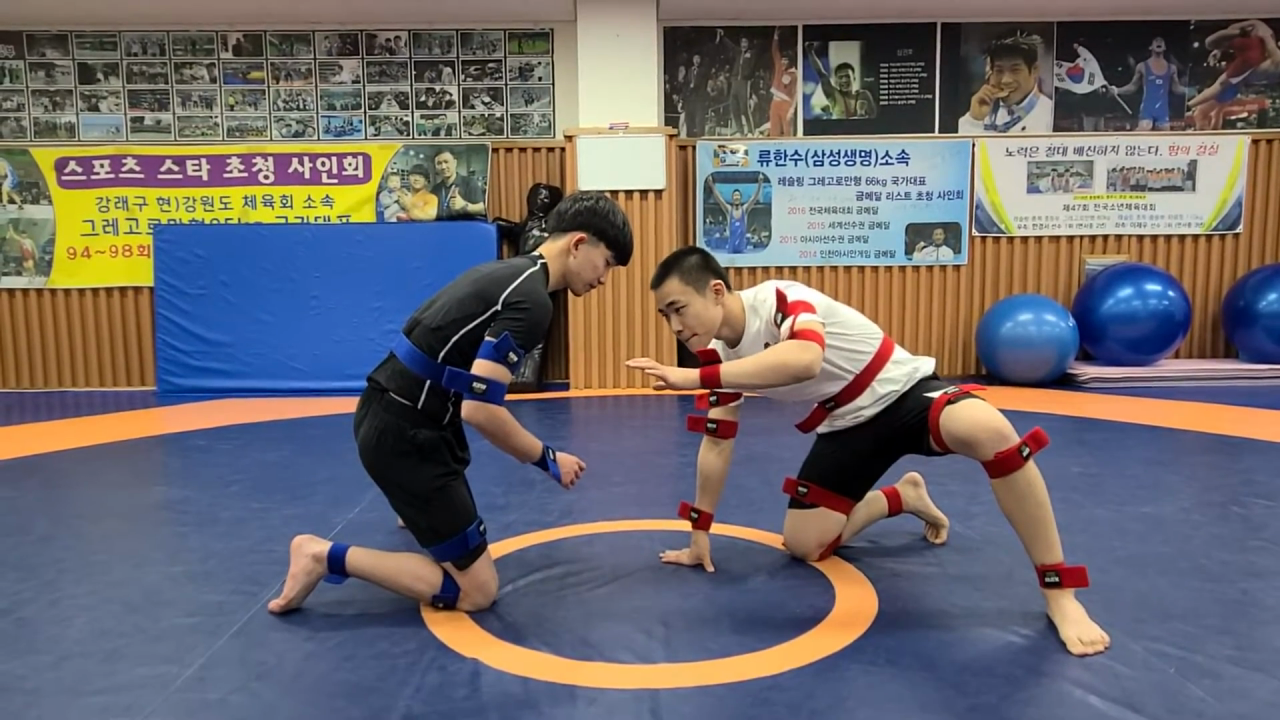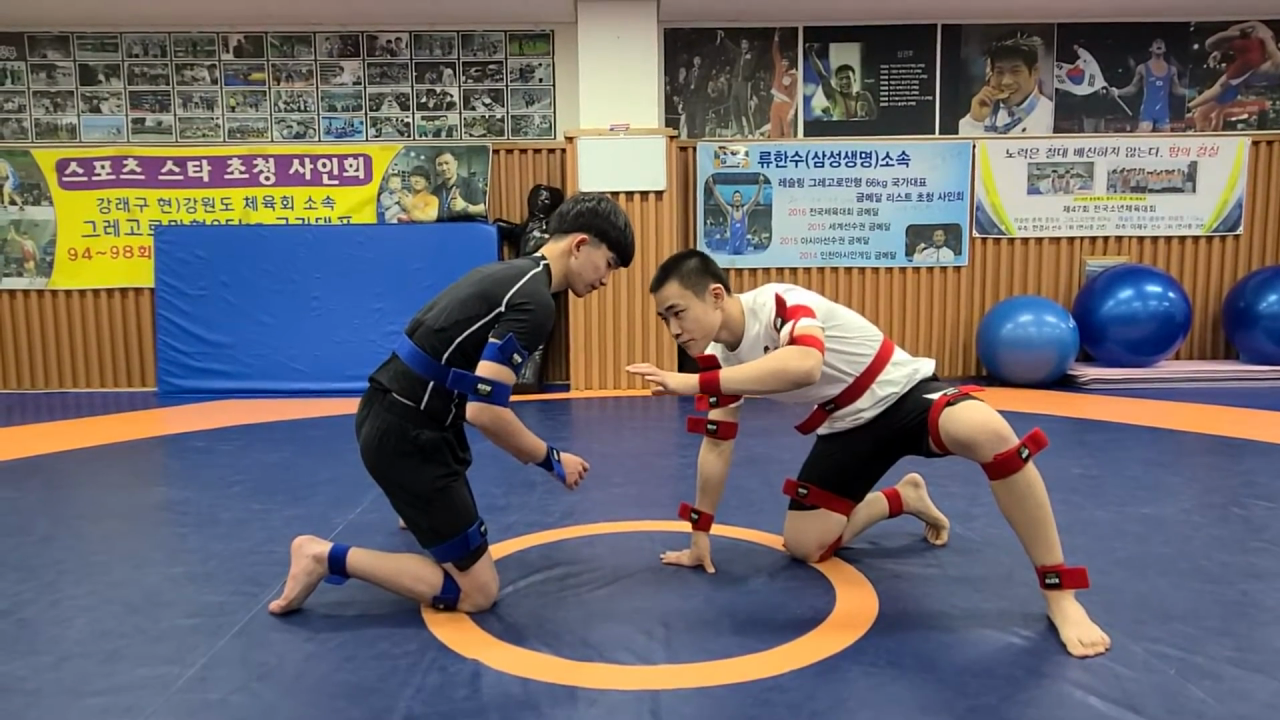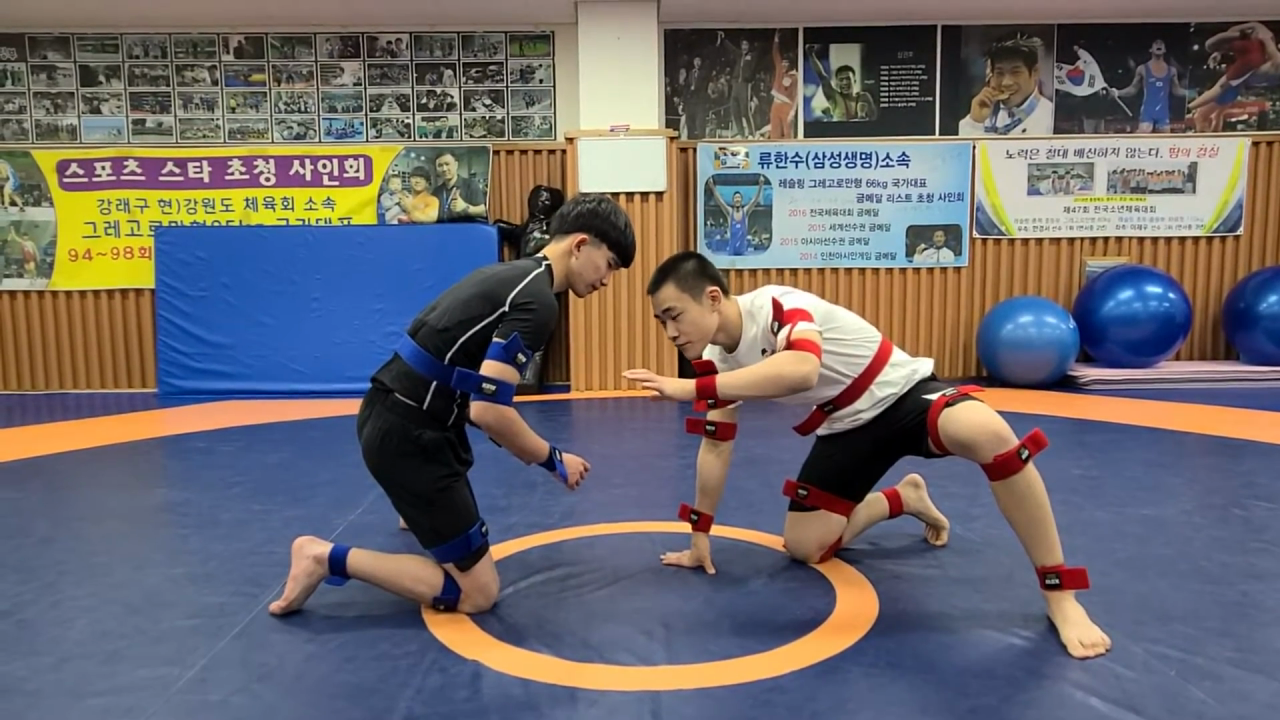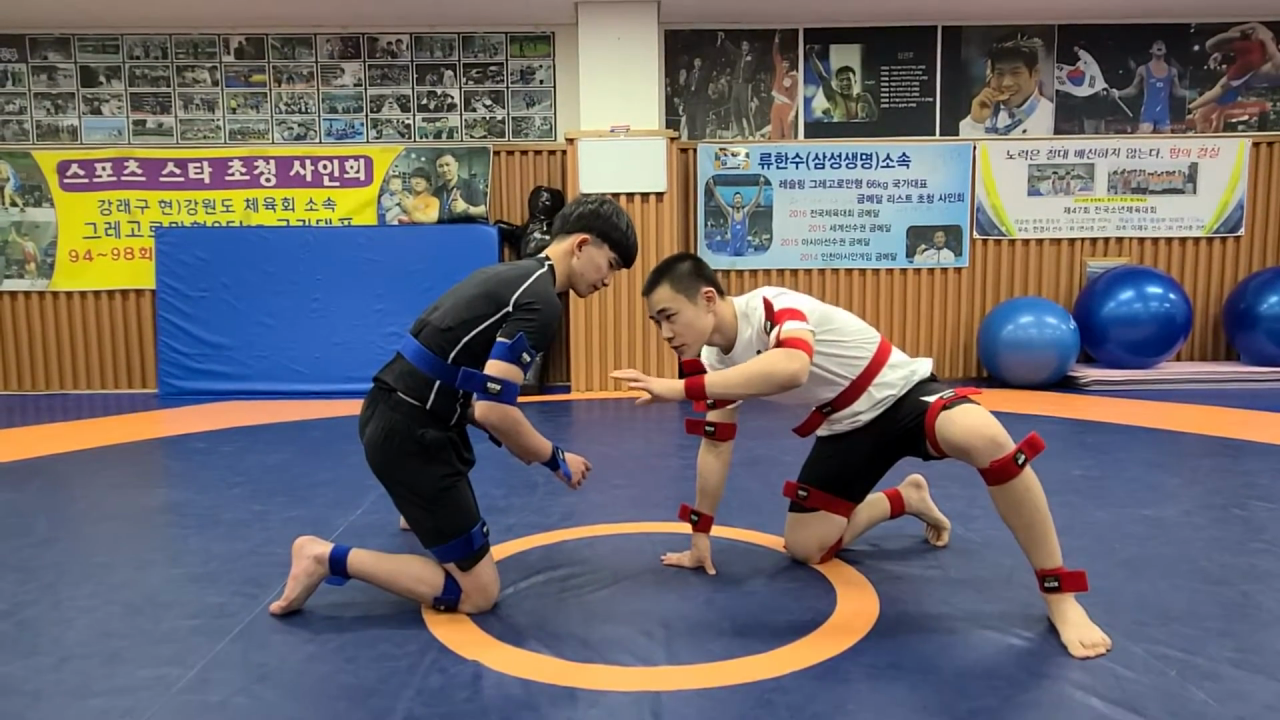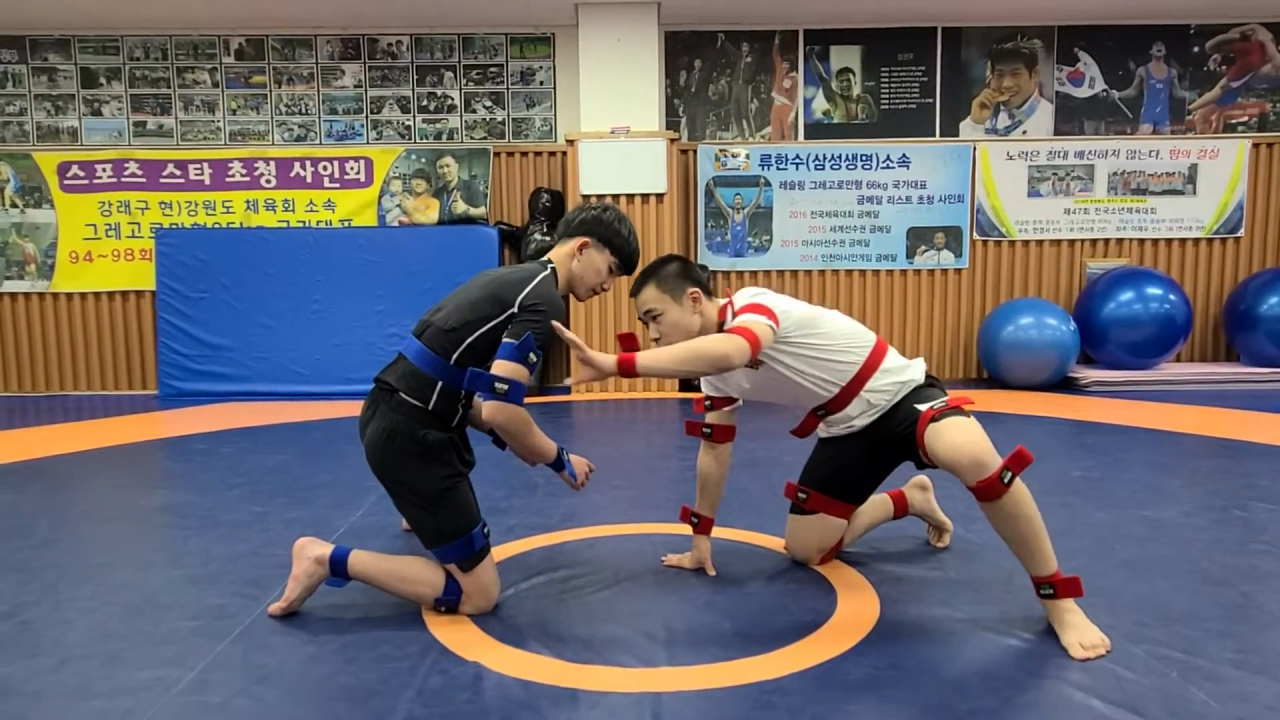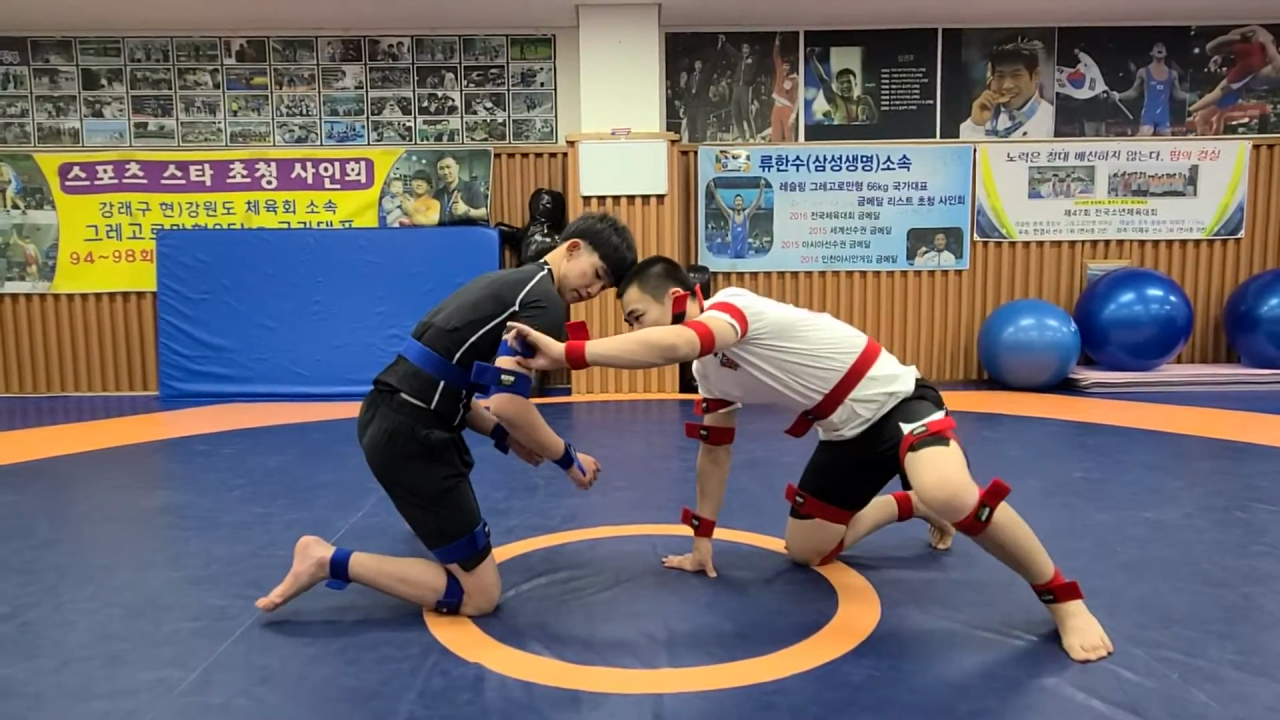
dt=0.3s
person 1, frame 1
left shoulder: (778, 298)
right shoulder: (720, 352)
left elbow: (806, 359)
right elbow: (716, 442)
left wrist: (695, 377)
right wrist: (699, 533)
left hip: (903, 392)
right hip: (846, 425)
left knee: (989, 431)
right knee: (803, 544)
left ankle: (1060, 594)
right ankle: (903, 495)
person 1, frame 2
left shoulder: (778, 303)
right shoulder: (719, 356)
left elbow: (805, 364)
right elbow: (716, 444)
left wrist: (693, 382)
right wrist: (700, 535)
left hip: (903, 393)
right hip: (847, 427)
left knee: (989, 434)
right knee: (804, 546)
left ankle: (1060, 594)
right ankle: (904, 498)
person 1, frame 3
left shoulder: (776, 306)
right shoulder: (716, 358)
left elbow: (802, 370)
right elbow: (716, 445)
left wrist: (689, 388)
right wrist: (699, 536)
left hip: (903, 392)
right hip: (846, 426)
left knee: (988, 435)
right knee: (804, 547)
left ankle: (1060, 594)
right ankle: (903, 497)
person 1, frame 4
left shoulder: (770, 306)
right shoulder: (712, 359)
left elbow: (791, 369)
right elbow: (715, 448)
left wrist: (677, 388)
right wrist: (699, 536)
left hip: (902, 393)
right hip: (846, 428)
left knee: (985, 439)
right knee: (804, 548)
left ankle: (1060, 597)
right ankle: (904, 498)
person 1, frame 5
left shoulder: (751, 305)
right shoulder: (714, 370)
left elbow: (732, 349)
right elbow: (714, 449)
left wrist: (616, 364)
right wrist: (701, 539)
left hip: (899, 395)
right hip: (848, 428)
left knee: (973, 460)
right knee: (805, 548)
left ankle: (1059, 599)
right ankle: (907, 498)
person 1, frame 6
left shoulder: (729, 306)
right shoulder: (708, 368)
left elbow: (676, 343)
right elbow: (715, 451)
left wrist: (567, 352)
right wrist: (702, 542)
left hip: (894, 402)
right hip: (848, 433)
left knee: (952, 496)
right knee: (804, 550)
left ankle: (1063, 599)
right ankle: (908, 503)
person 2, frame 1
left shoulder: (507, 271)
right shoulder: (530, 300)
right elbow: (479, 409)
right wrist: (547, 460)
left hip: (388, 413)
right hip: (404, 433)
right knee: (476, 590)
left ankle: (419, 506)
right ankle: (327, 556)
person 2, frame 2
left shoulder: (508, 272)
right shoulder: (533, 301)
right elbow: (484, 410)
left wrist: (519, 443)
right wrist: (552, 461)
left hip: (388, 413)
right hip: (406, 434)
right knee: (477, 592)
left ankle: (420, 509)
right ankle: (327, 557)
person 2, frame 3
left shoulder: (509, 273)
right shoulder: (537, 301)
right elbow: (488, 409)
left wrist: (512, 438)
right wrist: (554, 461)
left hip: (389, 413)
right hip: (407, 434)
right knee: (478, 593)
left ankle: (420, 509)
right ankle: (329, 559)
person 2, frame 4
left shoulder: (510, 274)
right shoulder: (541, 302)
right elbow: (493, 409)
left wrist: (508, 437)
right wrist: (556, 460)
left hip: (390, 412)
right hip: (410, 433)
right knee: (477, 593)
left ankle: (422, 509)
right ankle: (329, 558)
person 2, frame 5
left shoulder: (511, 277)
right shoulder: (545, 303)
right elbow: (502, 409)
left wrist: (504, 436)
right wrist: (560, 461)
left hip: (388, 412)
right hip: (410, 433)
right knee: (478, 594)
left ankle: (424, 513)
right ankle: (329, 560)
person 2, frame 6
left shoulder: (509, 282)
right shoulder: (545, 303)
right elbow: (508, 403)
left wrist: (504, 436)
right wrist: (569, 459)
left hip: (385, 414)
right hip: (410, 435)
right knee: (478, 595)
right ankle: (330, 560)
